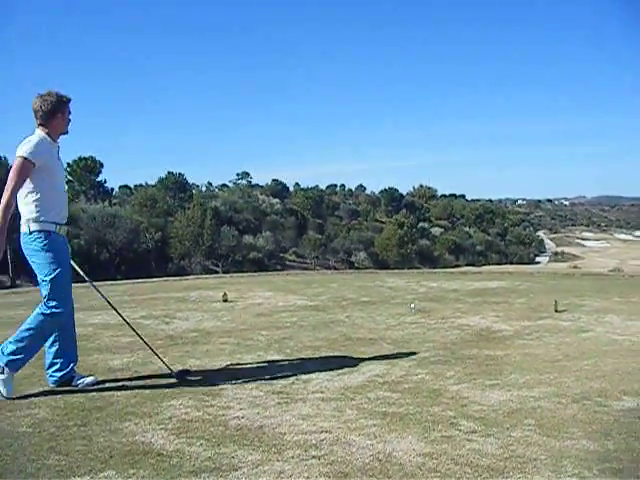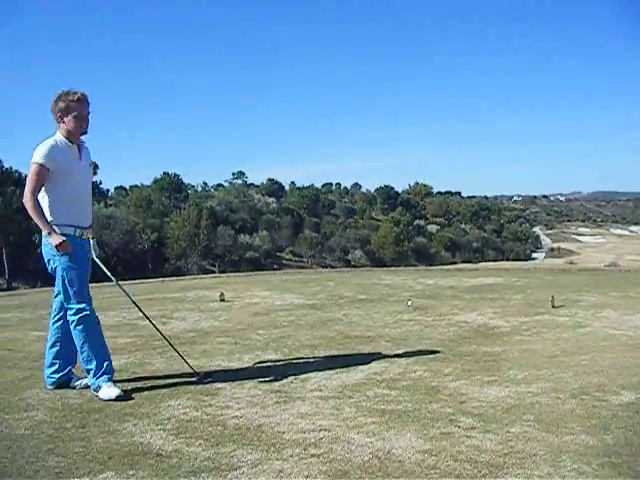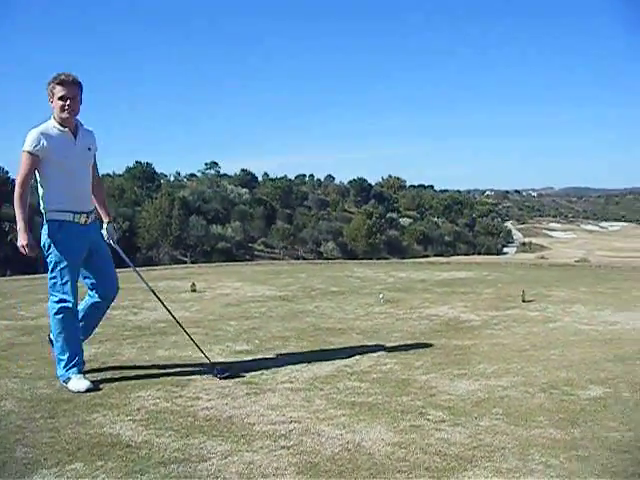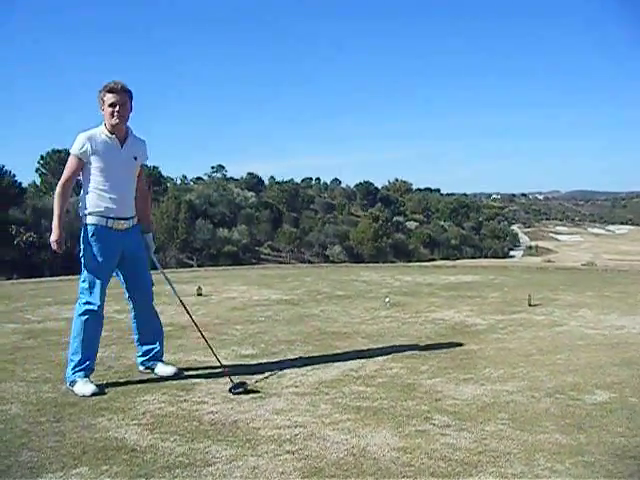
dt=0.4s
person 1, frame 1
left shoulder: (52, 148)
right shoulder: (33, 146)
left hip: (54, 236)
right hip: (40, 236)
left knee: (60, 305)
right knee: (56, 305)
left ankle: (61, 371)
person 1, frame 2
left shoulder: (84, 151)
right shoulder: (48, 150)
right elbow: (29, 197)
left wrist: (90, 235)
right wrist: (50, 233)
left hip: (80, 241)
right hip: (61, 242)
left knee: (65, 310)
right knee: (81, 309)
left ankle: (58, 374)
right ankle: (100, 377)
person 1, frame 3
left shoulder: (89, 137)
right shoulder: (39, 137)
right elbow: (22, 185)
left wrist: (108, 221)
right wrist: (23, 230)
left hip: (90, 225)
right hip: (61, 227)
left knee: (107, 287)
right knee: (63, 299)
left ankle: (62, 338)
right ankle: (69, 369)
person 1, frame 4
left shoulder: (139, 145)
right shoulder: (87, 140)
right elbow: (65, 184)
left wrist: (148, 231)
right wrist: (57, 225)
left hip: (130, 231)
right hip: (99, 230)
left knee: (143, 298)
right knee: (91, 303)
left ankle: (150, 358)
right ankle: (78, 373)
